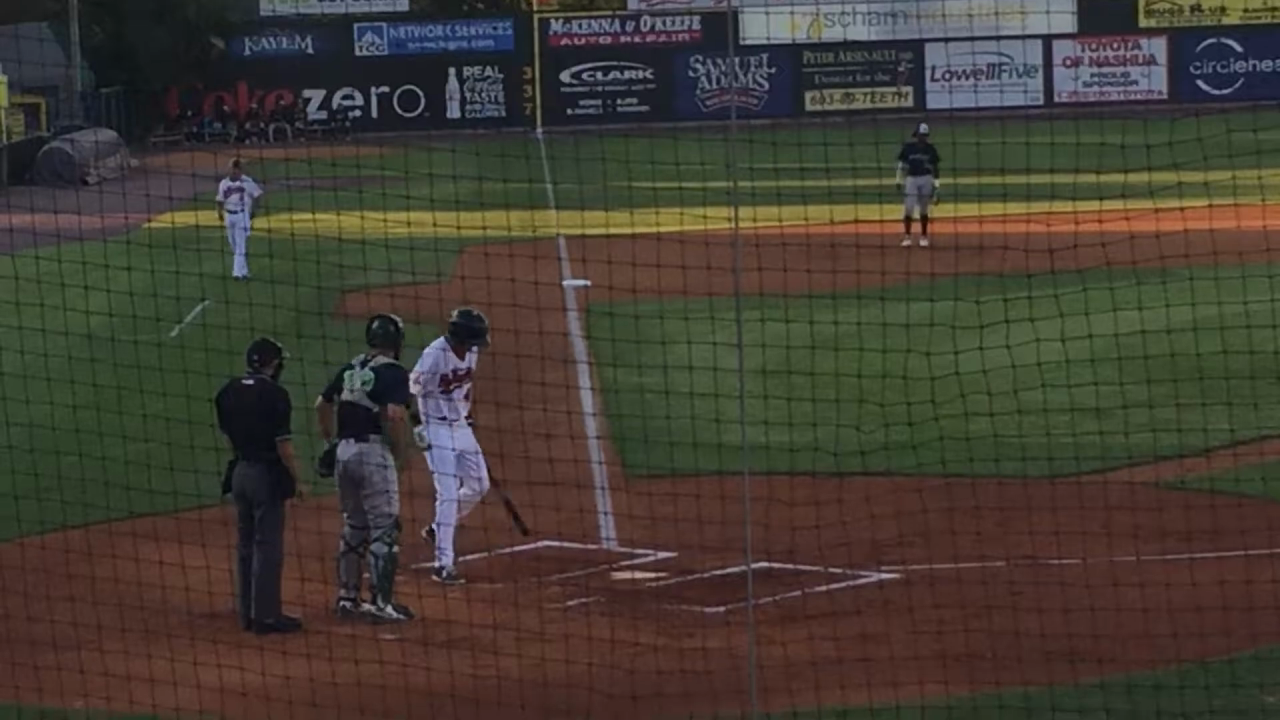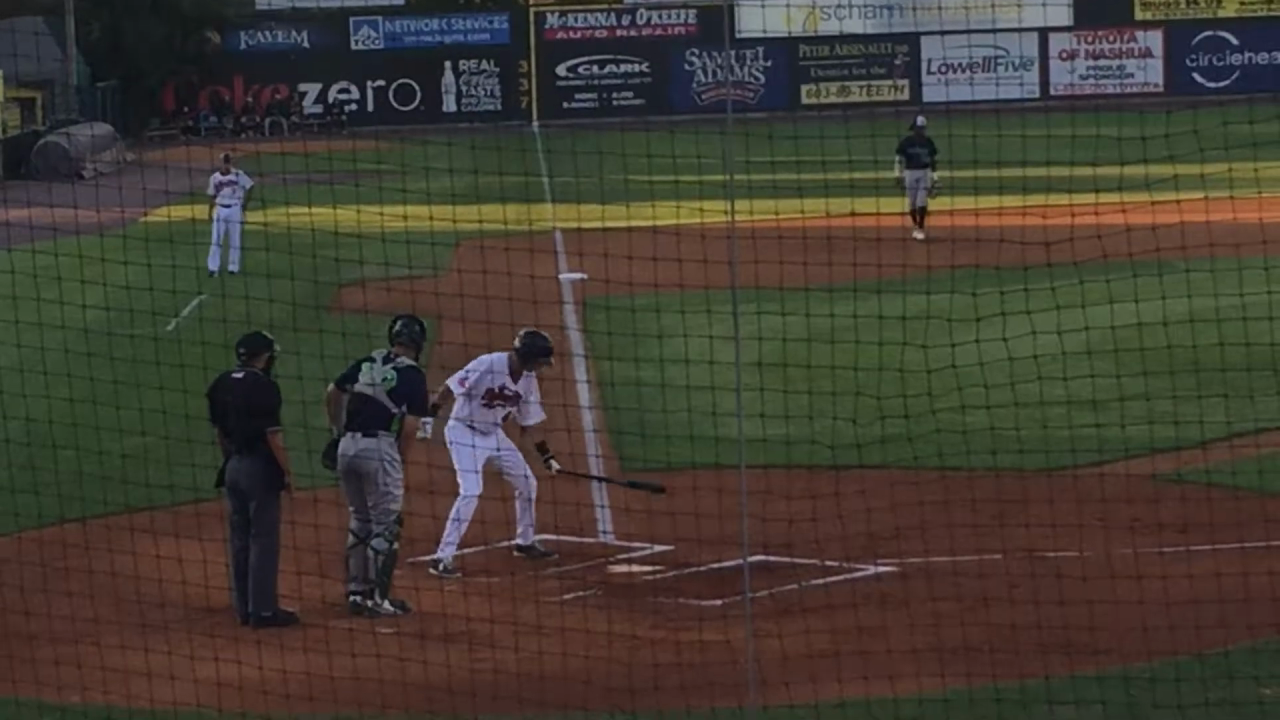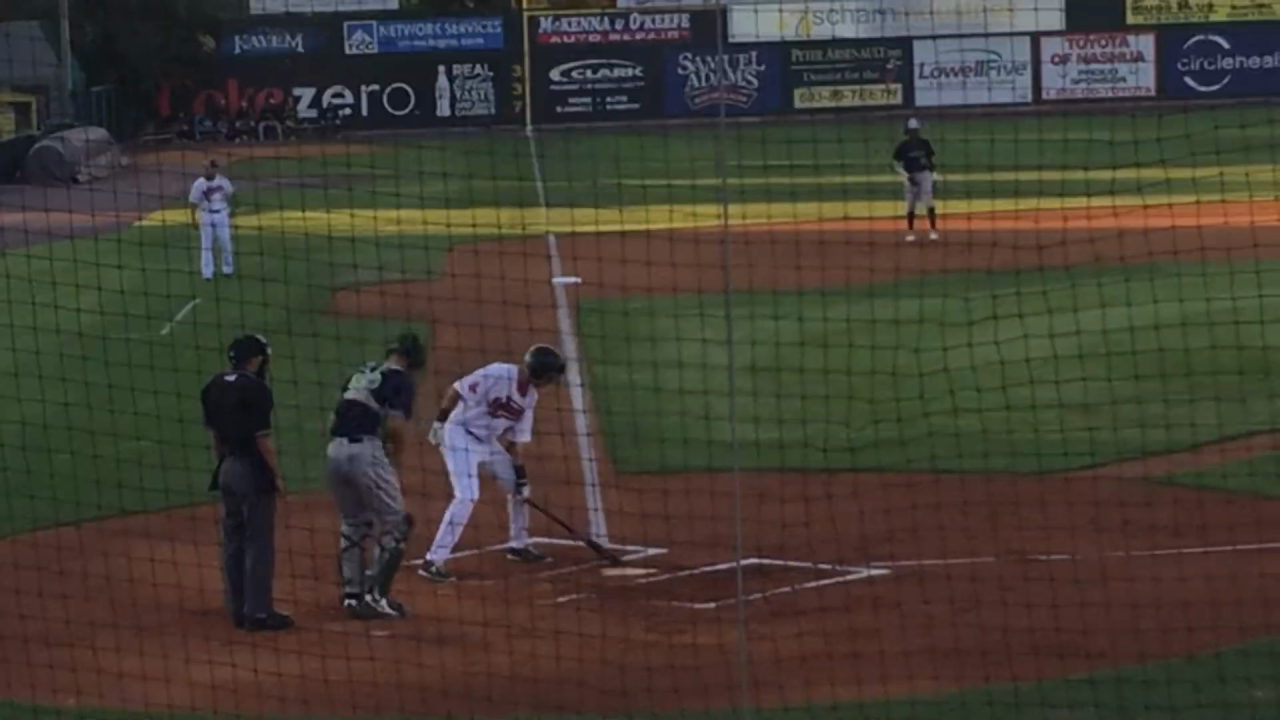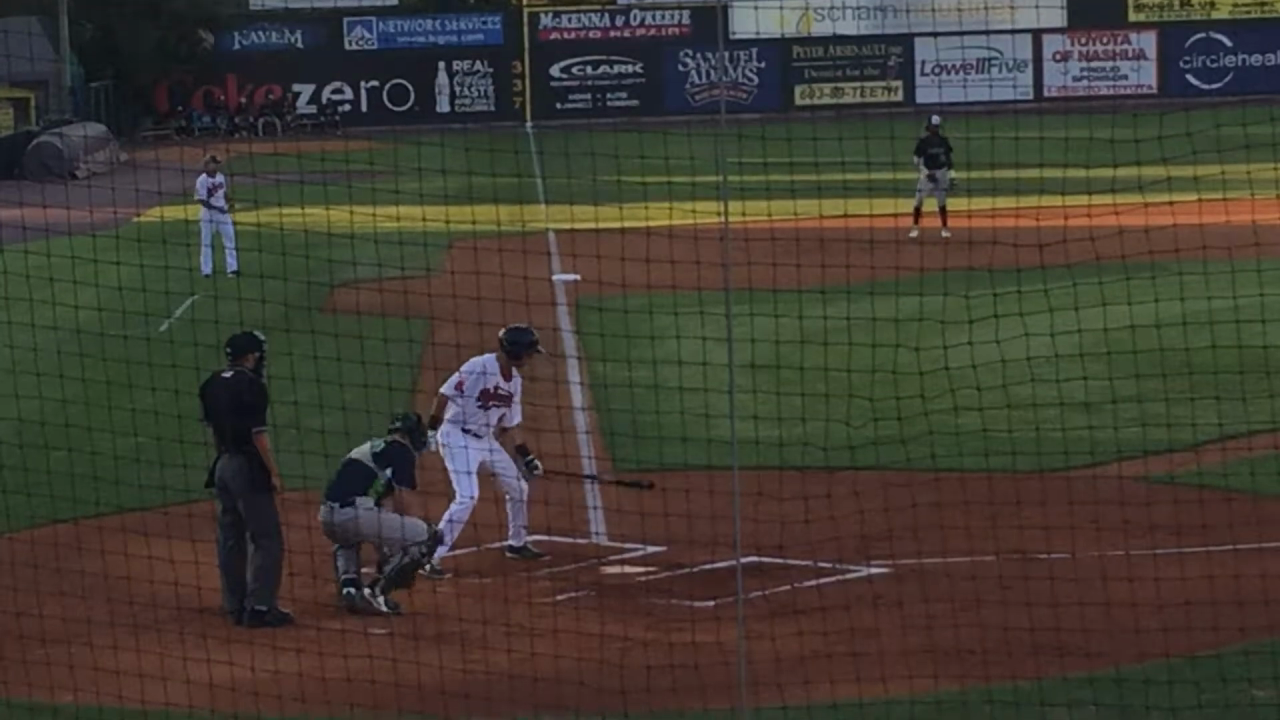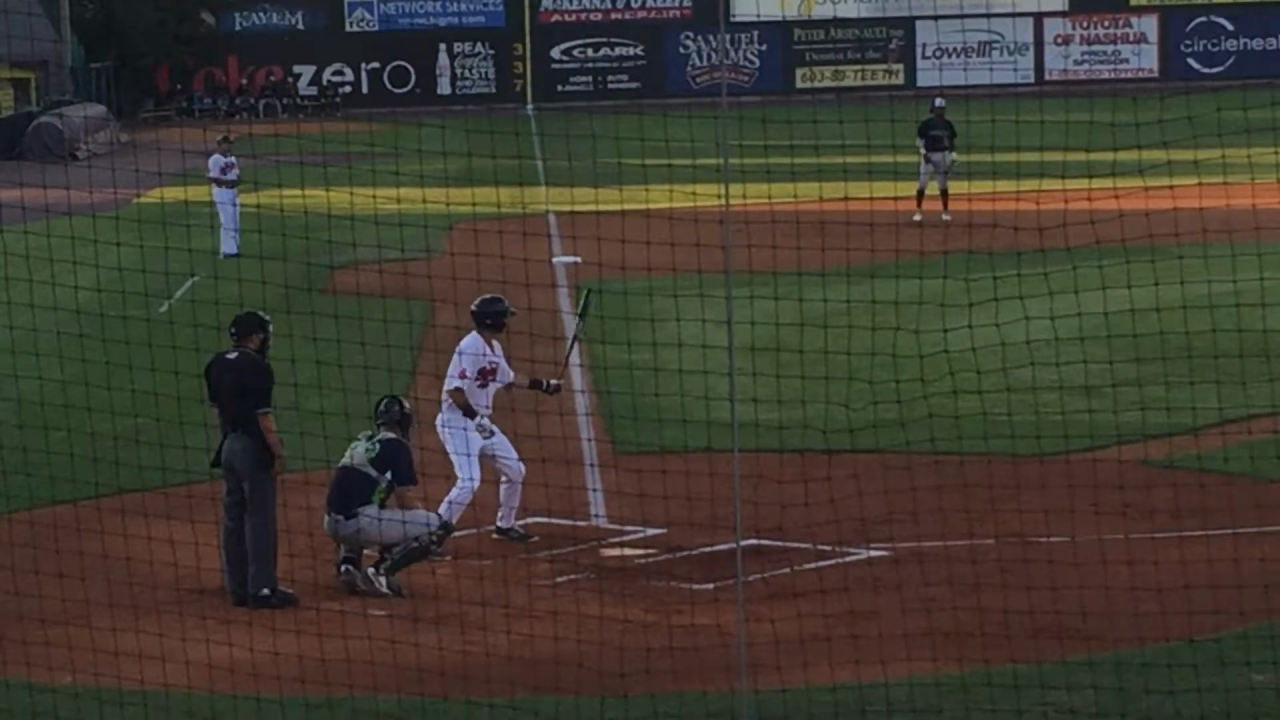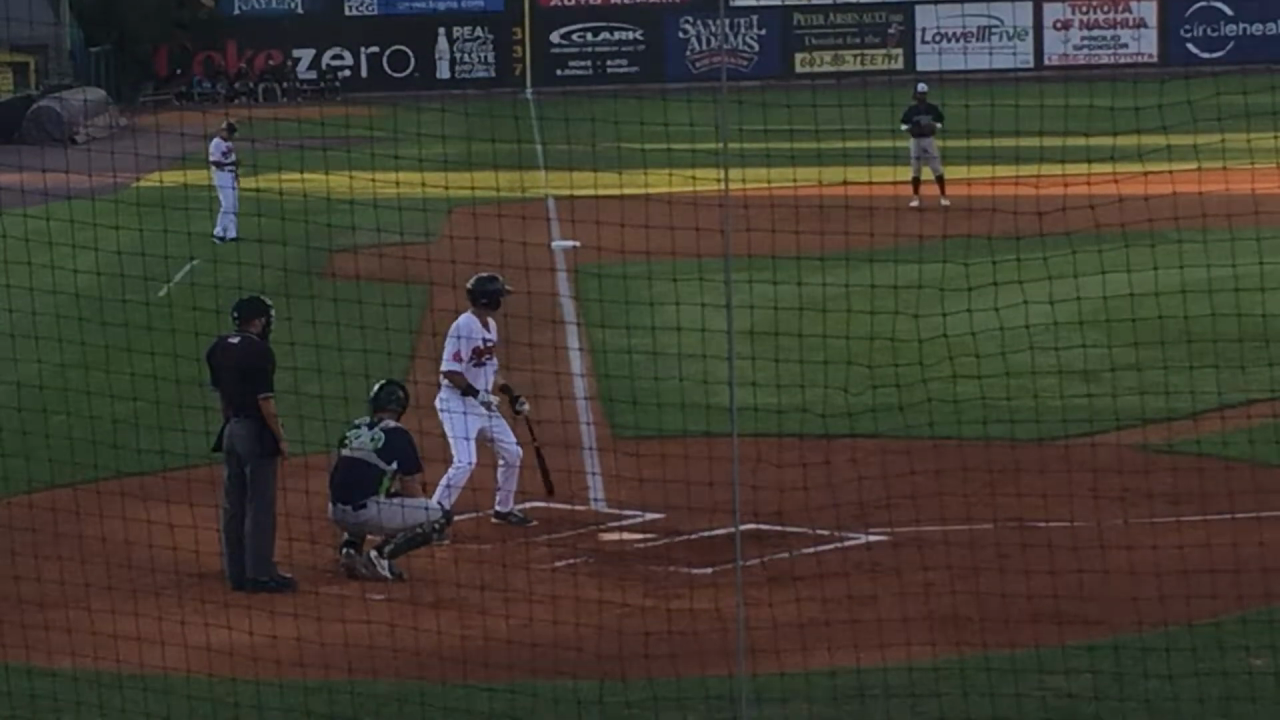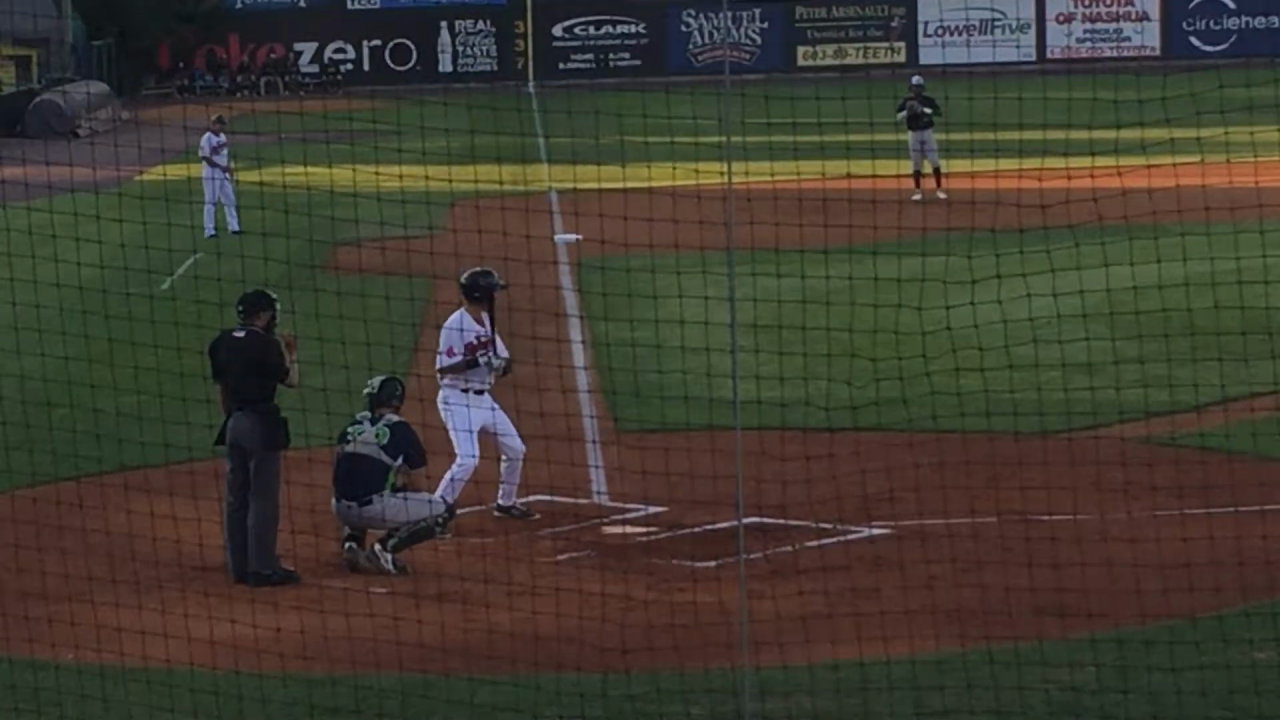
dt=0.5s
person 1, frame 1
left shoulder: (228, 391)
right shoulder: (274, 394)
left elbow: (228, 435)
right elbow: (283, 445)
right wrist: (296, 479)
left hip: (240, 472)
right hip: (267, 474)
left knee: (246, 545)
right knee: (268, 546)
left ankle: (248, 613)
right ankle: (266, 616)
person 1, frame 2
left shoulder: (220, 385)
right shoulder: (264, 387)
left elbow: (220, 433)
right elbow: (273, 437)
right wrist: (287, 472)
left hip: (233, 467)
right hip: (260, 468)
left knee: (239, 539)
right knee: (264, 539)
left ankle: (244, 607)
right ankle: (263, 609)
person 1, frame 3
left shoulder: (214, 387)
right shoulder: (255, 389)
left elbow: (215, 434)
right elbow: (263, 439)
right wrist: (277, 475)
left hip: (227, 469)
right hip: (252, 471)
left knee: (233, 541)
right knee: (259, 543)
left ankle: (238, 609)
right ankle: (258, 612)
person 1, frame 4
left shoulder: (211, 384)
right shoulder: (251, 386)
left elbow: (214, 429)
right elbow: (258, 435)
right wrist: (273, 472)
left hip: (223, 466)
right hip: (248, 468)
left knee: (230, 539)
right knee: (266, 537)
left ankle: (236, 606)
right ankle: (260, 605)
person 1, frame 5
left shoulder: (216, 364)
right shoulder: (256, 367)
left elbow: (218, 408)
right elbow: (263, 416)
right wrist: (278, 453)
left hip: (229, 446)
right hip: (254, 448)
left knee: (233, 519)
right knee: (260, 519)
left ankle: (238, 587)
right ankle: (262, 589)
person 1, frame 6
left shoulder: (219, 348)
right shoulder: (259, 351)
left elbow: (221, 393)
right elbow: (265, 401)
right wrist: (281, 438)
left hip: (232, 431)
right hip: (256, 433)
left knee: (233, 504)
right knee: (260, 505)
left ankle: (236, 572)
right ankle: (260, 574)
person 1, frame 7
left shoulder: (222, 342)
right shoulder: (266, 344)
left elbow: (222, 387)
right elbow: (290, 380)
right wrist: (290, 353)
left hip: (234, 423)
right hip: (261, 424)
left knee: (235, 496)
right knee: (263, 498)
left ankle: (239, 566)
right ankle: (262, 567)
person 2, frame 1
left shoulder: (471, 351)
right shoulder: (435, 354)
right elbow: (411, 392)
left wrist: (469, 418)
right wrist: (420, 426)
left hip: (460, 427)
right hip: (436, 429)
left knee: (480, 483)
right knee: (447, 494)
left ankle: (438, 531)
right ankle: (443, 564)
person 2, frame 2
left shoulder: (529, 379)
right shoulder: (488, 364)
left elbow: (529, 422)
right elbow: (450, 387)
left wrist: (547, 457)
right wrist: (429, 416)
left hip: (493, 434)
right hip: (464, 432)
left knee: (527, 483)
right knee: (471, 492)
left ankle: (525, 542)
right ankle: (442, 558)
person 2, frame 3
left shoulder: (530, 396)
right shoulder: (496, 374)
left elbow: (517, 440)
right elbow: (457, 390)
left wrist: (520, 479)
right wrist: (440, 421)
left hip: (488, 442)
right hip: (460, 437)
left knee: (520, 490)
right knee: (466, 498)
left ankle: (518, 545)
right ankle: (433, 561)
person 2, frame 4
left shoulder: (515, 379)
right shoulder: (479, 367)
left elbow: (510, 424)
right elbow: (444, 394)
left wrist: (527, 457)
right wrist: (431, 430)
left hip: (486, 438)
right hip: (458, 437)
left knee: (518, 486)
right knee: (467, 498)
left ankle: (517, 543)
right ankle: (428, 557)
person 2, frame 5
left shoulder: (494, 346)
right shoulder: (469, 347)
left elbow: (507, 377)
right elbow: (453, 389)
left wrist: (543, 385)
right wrist: (475, 417)
left hip: (480, 421)
right hip: (457, 421)
left knee: (515, 470)
right knee: (469, 481)
left ankle: (505, 525)
person 2, frame 6
left shoulder: (490, 325)
right shoulder: (463, 326)
right elbow: (449, 371)
left wrist: (511, 394)
right wrist: (478, 394)
left hip: (481, 403)
right hip: (457, 403)
left knee: (512, 453)
right knee: (465, 463)
left ankle: (503, 509)
person 2, frame 7
left shoulder: (487, 320)
right shoulder: (455, 324)
left elbow: (505, 367)
right elbow: (444, 368)
left wrist: (501, 363)
right wrist: (478, 361)
left hip: (483, 398)
right hip: (458, 399)
left knee: (515, 449)
right knee: (468, 459)
left ankle: (506, 503)
person 3, frame 1
left shoulder: (350, 368)
right shoulder: (394, 372)
left elbow: (322, 405)
right elbow: (395, 414)
left wrist: (331, 442)
right wrist: (401, 451)
left hip: (344, 452)
right hip: (373, 452)
left knee: (353, 527)
right knee: (383, 529)
left ankle: (347, 598)
right ankle: (381, 603)
person 3, frame 2
left shoulder: (366, 362)
right shoulder: (413, 375)
left elbow: (332, 392)
right elbow: (409, 427)
left wrist: (337, 430)
right wrist: (401, 453)
left hip: (347, 447)
right hip: (379, 449)
left knee: (359, 521)
right knee: (385, 524)
left ankle: (356, 592)
right ankle: (378, 599)
person 3, frame 3
left shoulder: (361, 375)
right shoulder: (400, 379)
right elbow: (395, 424)
right wrist: (397, 451)
left hip: (336, 452)
right hip: (365, 452)
left knee: (353, 525)
right knee: (396, 523)
left ankle: (352, 596)
right ankle: (376, 594)
person 3, frame 4
left shoulder: (371, 446)
right shoulder: (402, 450)
right elbow: (402, 500)
left wrist: (384, 554)
right wrist: (410, 521)
left hip: (329, 514)
right hip: (354, 511)
left knee: (348, 538)
right knee: (429, 537)
left ankle: (350, 589)
right ankle: (376, 593)
person 3, frame 5
left shoulder: (360, 443)
right shoulder: (397, 446)
right elbow: (405, 501)
right wrist: (424, 516)
left hip: (333, 524)
right hip: (359, 522)
right knee: (439, 526)
left ankle: (348, 566)
right ankle: (379, 572)
person 3, frame 6
left shoulder: (354, 429)
right shoulder: (398, 435)
right elbow: (412, 489)
left hip: (338, 513)
right hip: (366, 512)
right knee: (441, 516)
left ankle: (350, 549)
right ankle: (381, 555)
person 3, frame 7
left shoulder: (352, 425)
right shoulder: (401, 430)
left hip: (341, 508)
right hip: (373, 508)
right knee: (443, 511)
left ankle: (352, 543)
right ankle: (385, 548)
